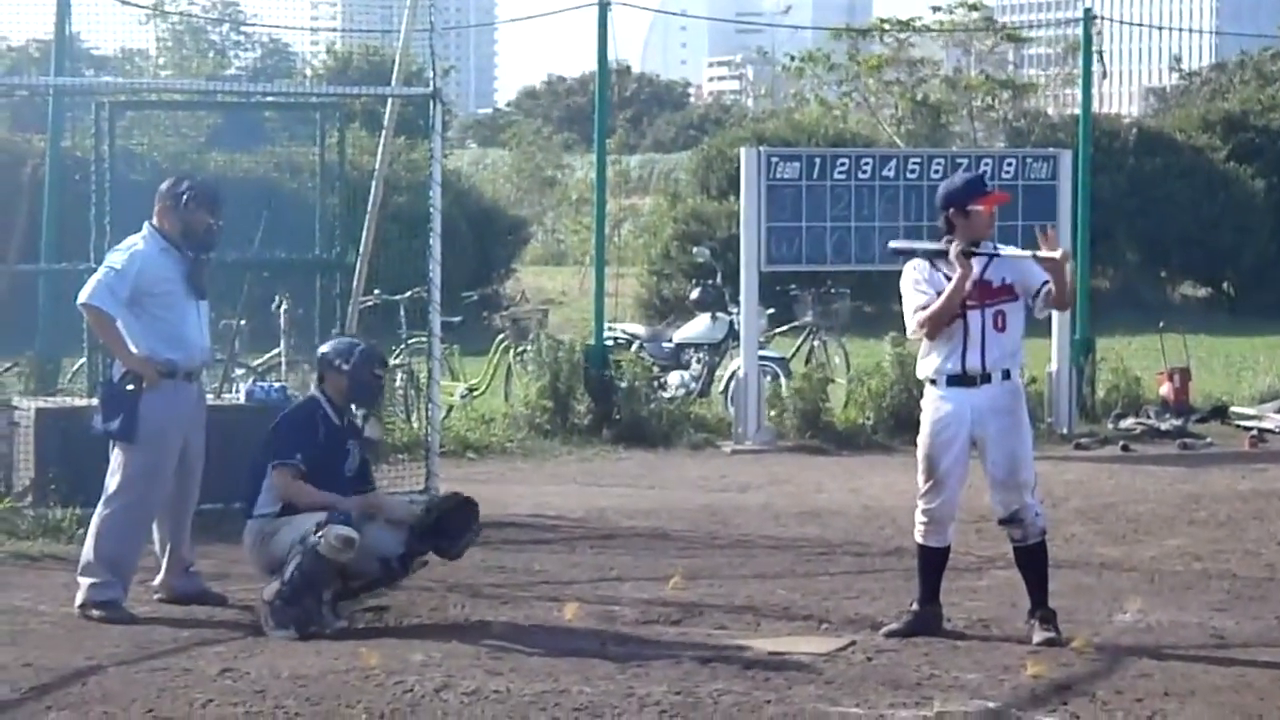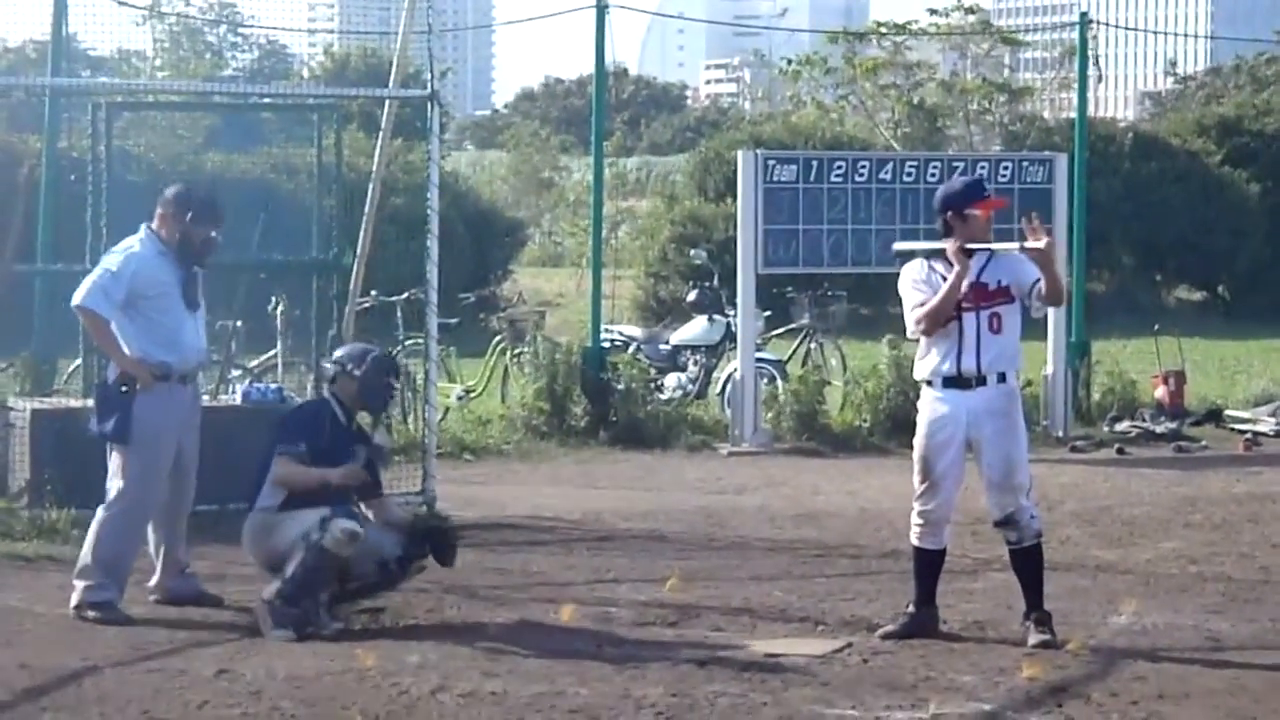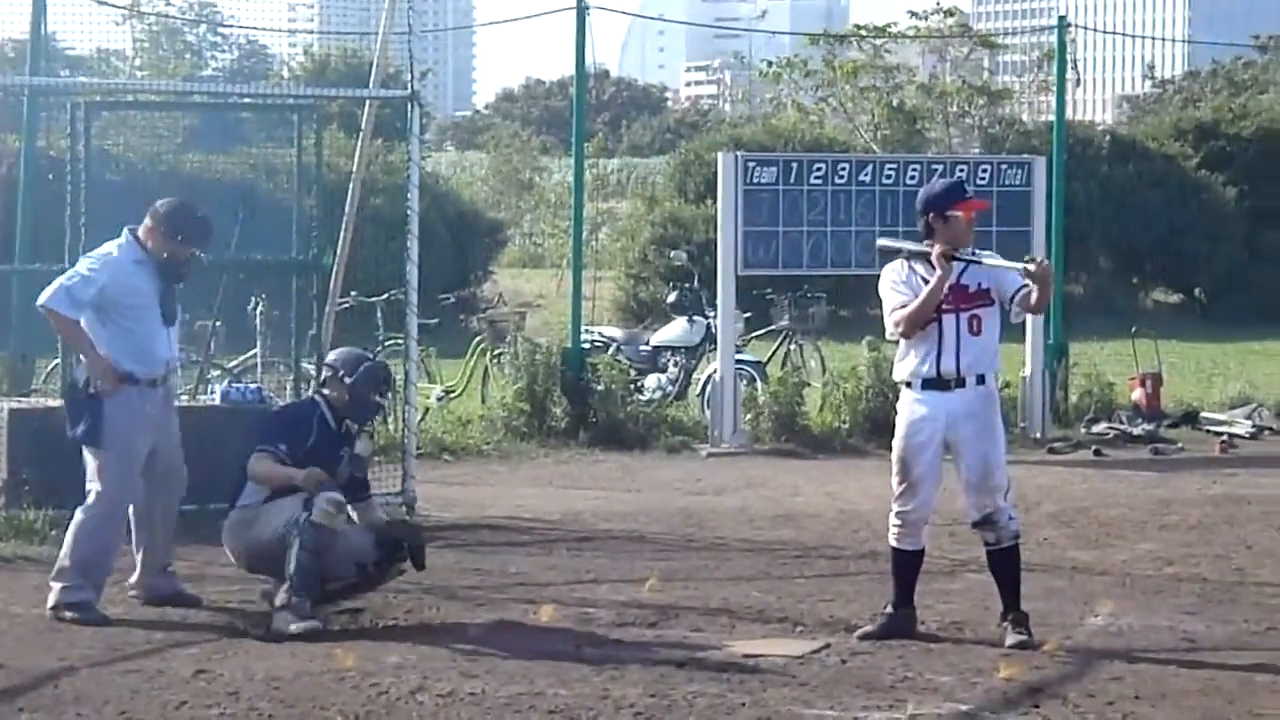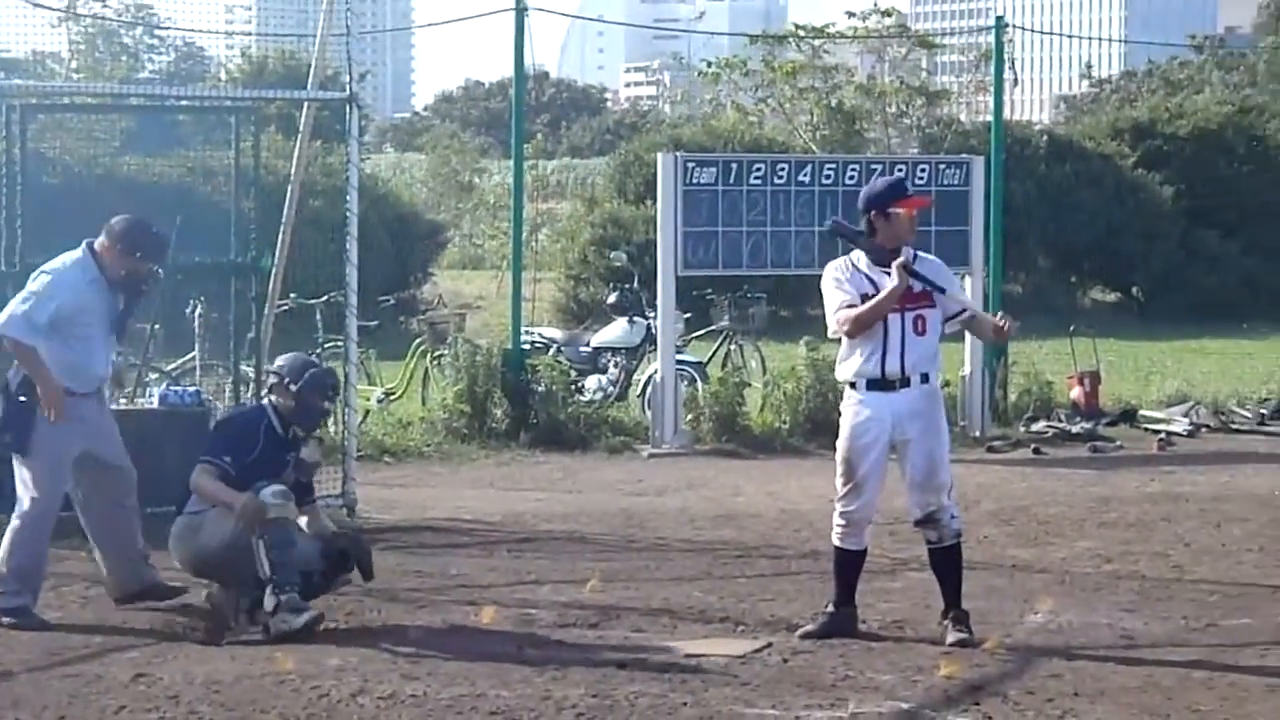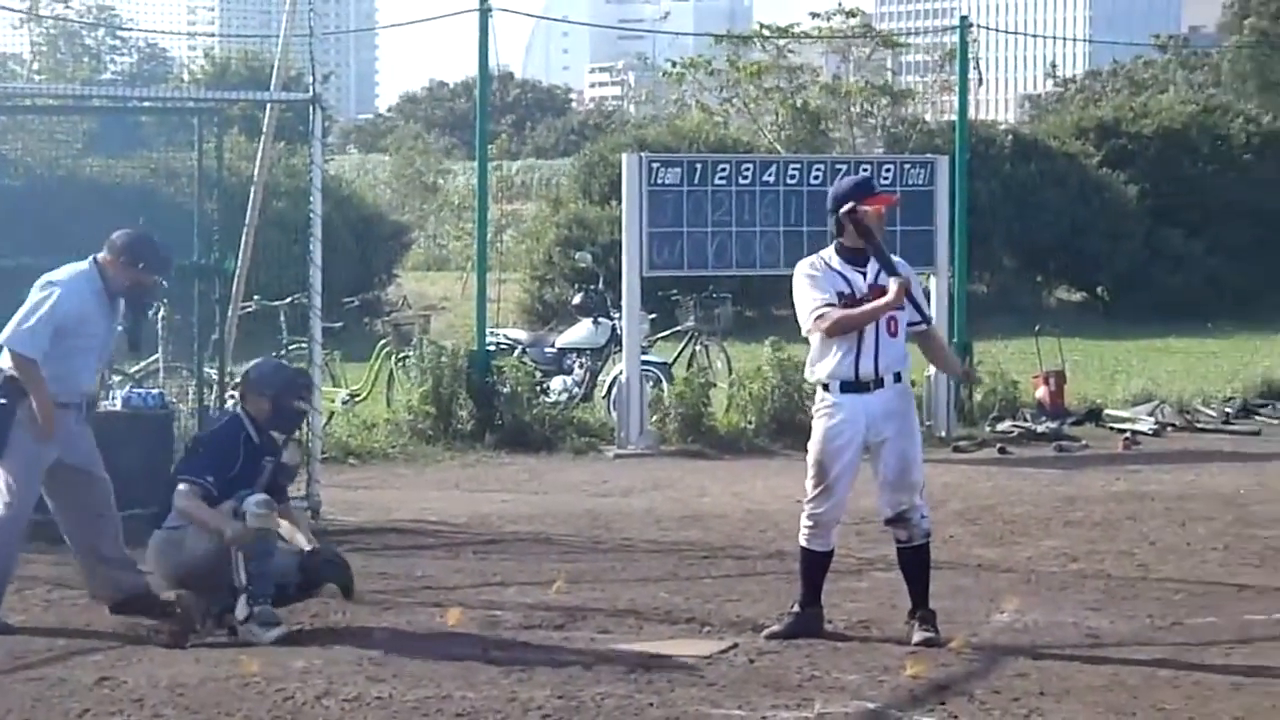
dt=0.2s
person 1, frame 1
left shoulder: (1012, 263)
right shoulder: (920, 269)
left elbow: (1058, 301)
right elbow: (928, 327)
left wrist: (1057, 269)
right wrist: (961, 277)
left hip: (1000, 394)
right hip: (945, 398)
left knee: (1019, 504)
right knee: (934, 507)
left ankle: (1041, 612)
right ankle: (926, 608)
person 1, frame 2
left shoulder: (1009, 264)
right shoulder: (918, 271)
left elbow: (1052, 297)
right elbow: (927, 324)
left wrist: (1047, 261)
right wrist: (959, 273)
left hip: (996, 397)
right hip: (940, 400)
left knee: (1015, 506)
right knee: (930, 508)
left ankle: (1036, 614)
right ankle: (923, 610)
person 1, frame 3
left shoulder: (988, 268)
right shoulder: (899, 272)
left elbow: (1029, 305)
right elbow: (904, 326)
left wrist: (1043, 283)
right wrist: (939, 279)
left hip: (975, 399)
right hip: (920, 402)
left knee: (993, 508)
right knee: (908, 510)
left ankle: (1013, 615)
right ankle: (901, 611)
person 1, frame 4
left shoulder: (930, 268)
right shoulder: (841, 272)
left elbow: (963, 319)
right elbow: (849, 325)
left wrist: (994, 329)
right wrist: (894, 291)
left hip: (920, 397)
right hip: (865, 401)
left knee: (936, 507)
right knee: (851, 510)
left ankle: (954, 614)
right ankle: (842, 610)
person 1, frame 5
left shoulder: (896, 268)
right shoulder: (813, 271)
left elbow: (919, 327)
right elbow: (831, 325)
left wrist: (950, 362)
right wrist: (885, 303)
left hip: (893, 398)
right hip: (839, 402)
left knee: (907, 507)
right knee: (820, 509)
left ankle: (921, 614)
right ankle: (807, 610)
person 2, frame 1
left shoulder: (187, 259)
right shoulder: (136, 254)
right elbow: (92, 303)
right wrist: (131, 360)
left hip: (190, 388)
right hip: (152, 391)
left knee: (182, 491)
right knee: (133, 491)
left ankle: (178, 578)
right ankle: (98, 589)
person 2, frame 2
left shoulder: (184, 263)
right shoulder: (133, 257)
right elbow: (87, 305)
right wrist: (126, 361)
left hip: (185, 390)
right hip: (147, 393)
left knee: (177, 492)
right knee: (130, 493)
left ankle: (173, 580)
right ankle: (94, 592)
person 2, frame 3
left shoulder: (160, 270)
right shoulder: (109, 263)
right elbow: (54, 304)
left wrist: (170, 369)
right wrist: (94, 359)
left hip: (158, 393)
right hip: (117, 396)
left knee: (165, 487)
right knee: (109, 495)
left ankle: (154, 581)
right ankle: (71, 594)
person 2, frame 4
left shoulder: (111, 283)
right shoulder: (61, 278)
left wrist: (102, 382)
right wrist: (45, 383)
left hip: (88, 401)
right hip: (46, 404)
left knee: (115, 485)
right knee: (41, 502)
left ankle: (132, 578)
person 2, frame 5
left shoulder: (114, 298)
right shoulder: (68, 289)
left wrist: (86, 397)
right wrist: (41, 401)
left hip: (70, 411)
left knee: (93, 499)
left ankle: (123, 589)
person 3, frame 1
left shoulder: (351, 433)
right shoulder: (303, 418)
left elbow: (370, 499)
right elbow: (281, 485)
left wrist: (421, 517)
right wrist: (341, 504)
left hip: (323, 532)
right hip: (271, 534)
left knee: (409, 545)
right knee: (340, 530)
left ankle: (320, 596)
right ankle: (280, 603)
person 3, frame 2
left shoulder: (360, 437)
right shoulder: (311, 415)
left elbow: (377, 504)
right elbow: (279, 472)
left wrist: (414, 522)
right wrist: (332, 475)
left hip: (318, 535)
right hip: (269, 531)
left knee: (410, 549)
right knee: (344, 524)
left ankle: (318, 598)
right ankle: (278, 604)
person 3, frame 3
left shoulder: (350, 440)
right shoulder: (300, 416)
left elbow: (364, 506)
right elbow: (256, 467)
left wrist: (389, 529)
right wrist: (298, 475)
left hip: (298, 538)
right hip: (249, 530)
left knee: (389, 551)
right knee: (326, 500)
left ankle: (300, 597)
right ankle: (292, 602)
person 3, frame 4
left shoulder: (295, 443)
right shoulder: (245, 424)
left elbow: (307, 509)
right elbow: (199, 478)
left wrist: (335, 537)
right wrist: (238, 500)
left hip: (242, 549)
right hip: (195, 536)
left knee: (334, 560)
right knee: (273, 498)
left ankle: (241, 601)
right ankle: (282, 605)
person 3, frame 5
left shoulder: (268, 446)
right shoulder: (223, 437)
left elbow: (283, 508)
right elbow: (182, 498)
left wrist: (314, 551)
right wrist: (227, 527)
left hip: (215, 554)
right hip: (174, 548)
left knee: (308, 574)
right knee: (255, 505)
left ankle: (211, 605)
right ankle: (252, 614)
